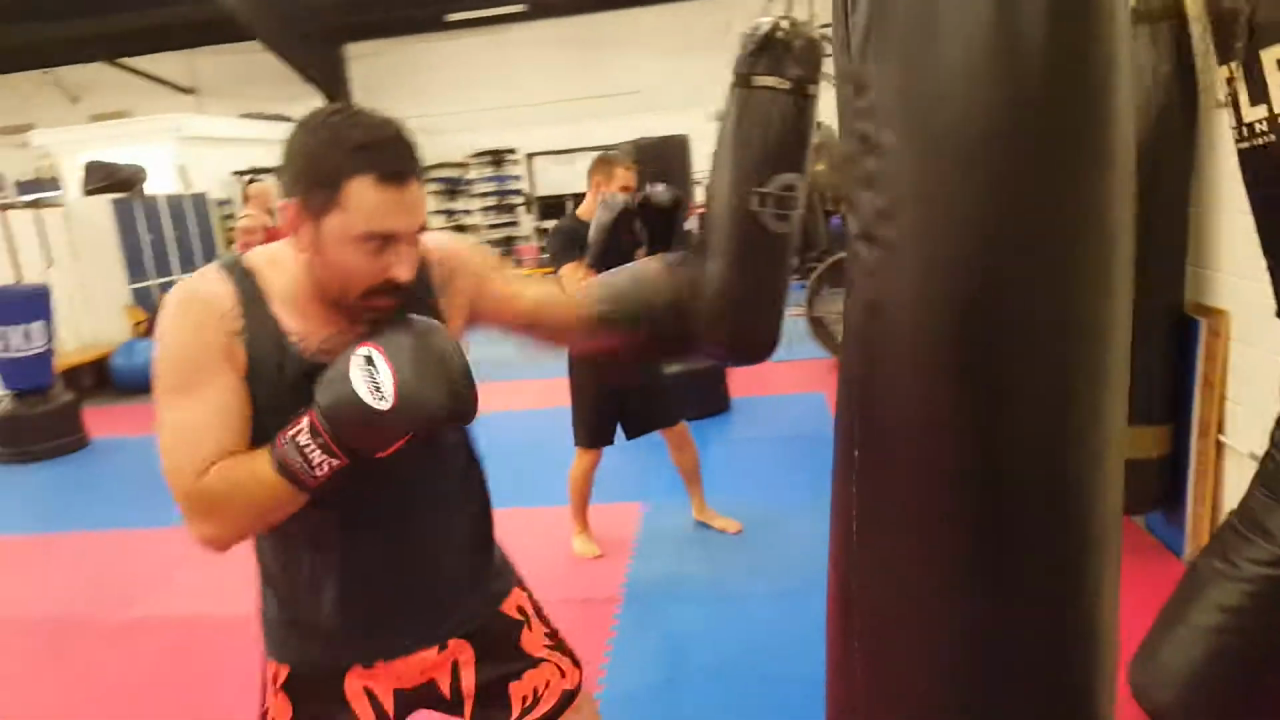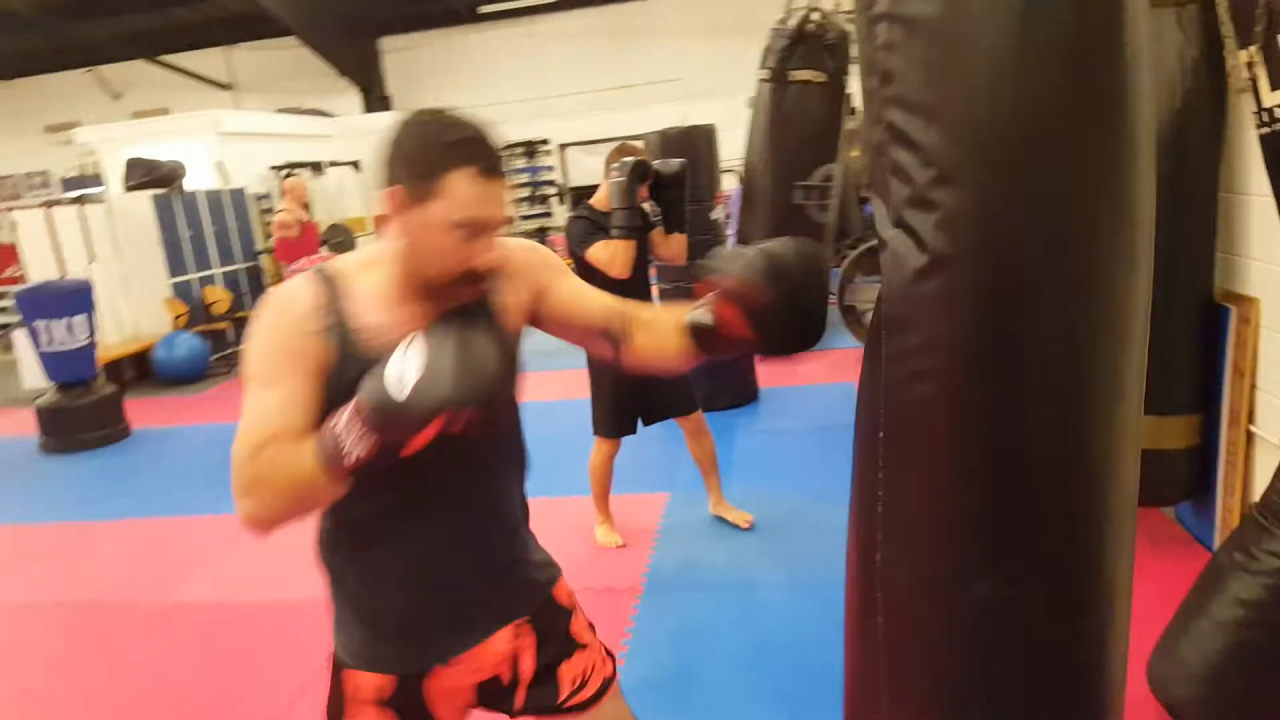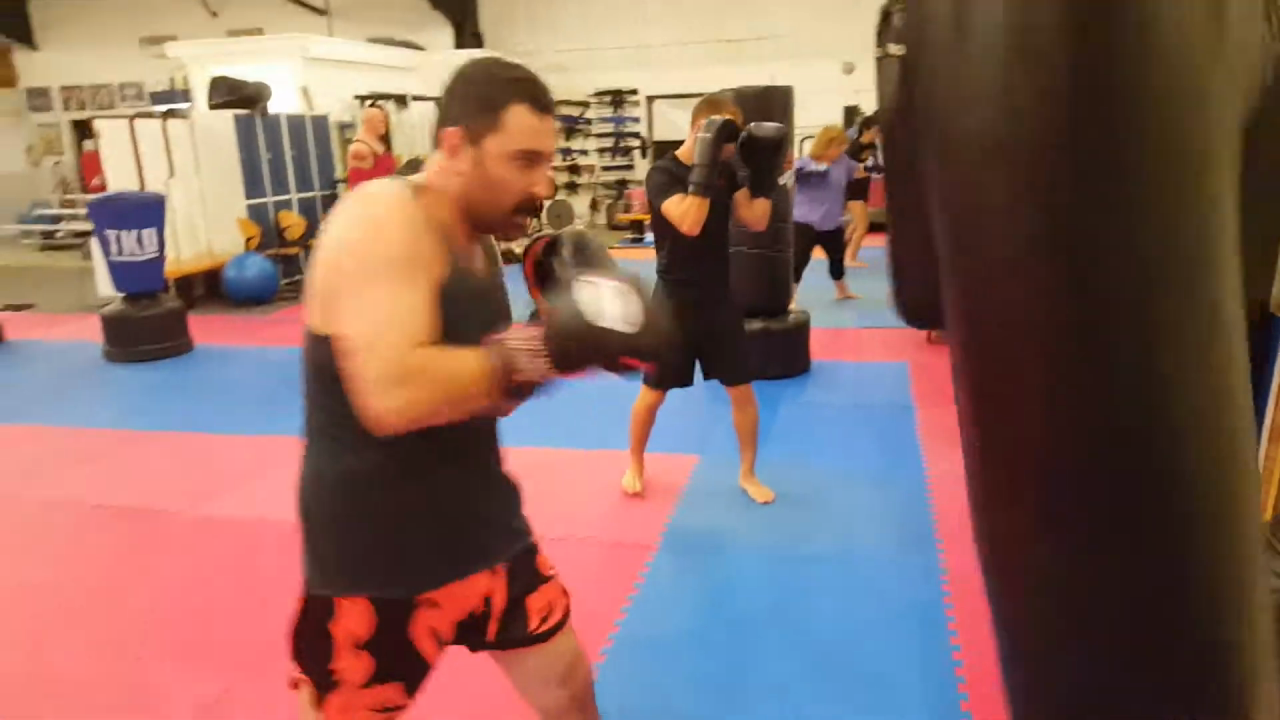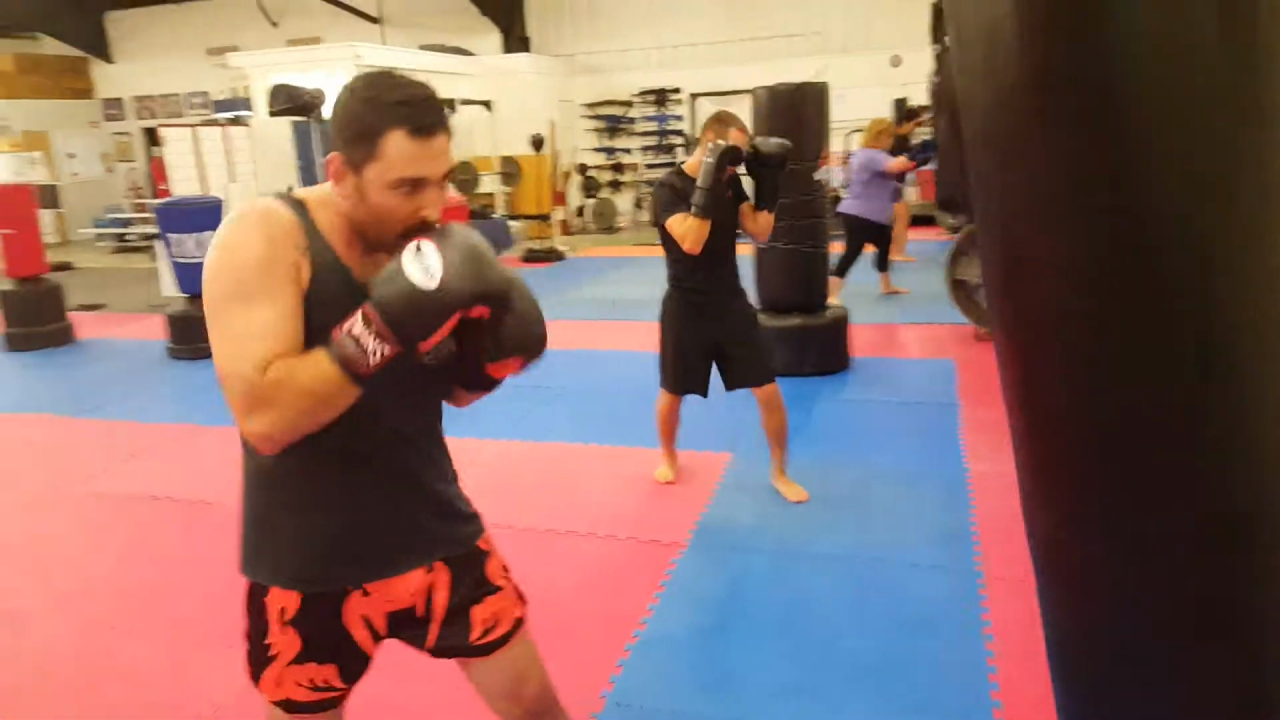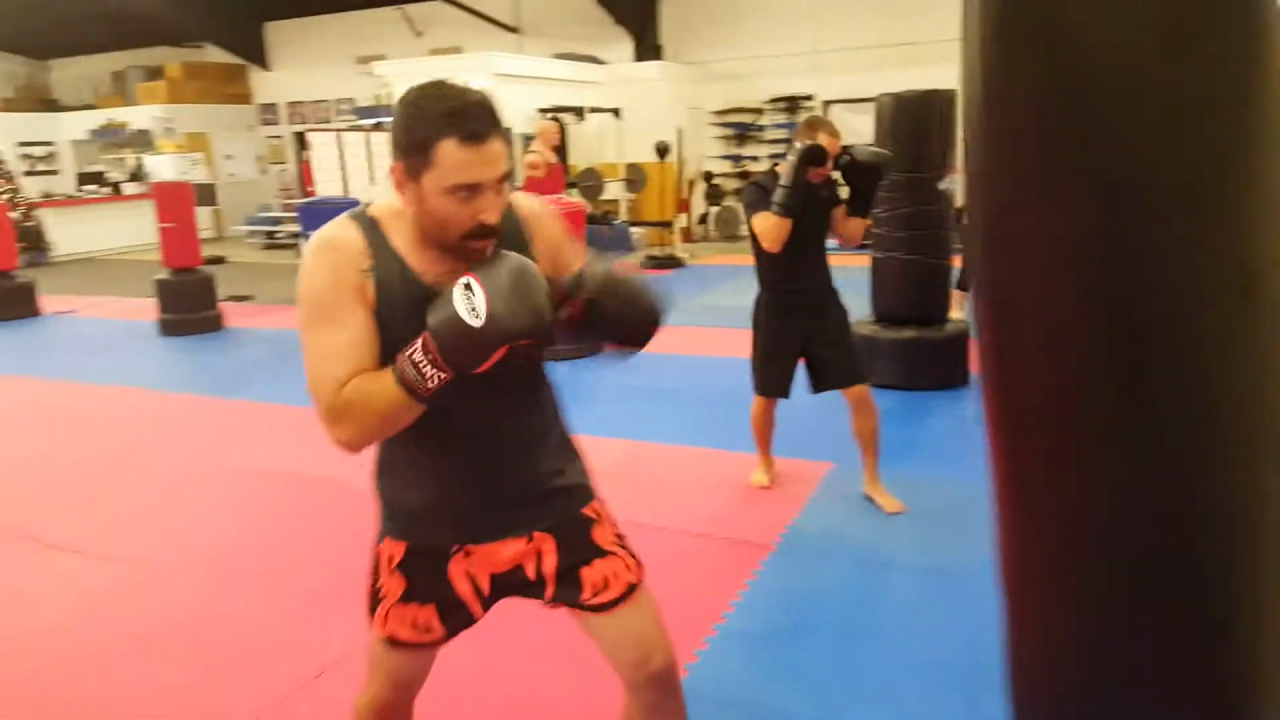
dt=0.3s
person 1, frame 1
left shoulder: (439, 267)
right shoulder: (213, 309)
left elbow: (552, 309)
right elbow: (211, 517)
left wrist: (639, 296)
right wrist: (333, 428)
person 1, frame 2
left shoulder: (512, 271)
right shoulder: (302, 312)
left elbow: (634, 334)
right elbow: (259, 499)
left wrist: (735, 310)
right wrist: (376, 418)
left hip: (515, 597)
person 1, frame 3
left shoulder: (478, 239)
right shoulder: (384, 218)
right elbow: (396, 397)
left wrist: (569, 331)
right wrist: (547, 341)
left hip: (481, 532)
right hip: (376, 562)
person 1, frame 4
left shoulder: (424, 243)
right shoulder: (263, 236)
right elbow: (264, 417)
left wrist: (488, 353)
right wrist: (387, 321)
left hip: (436, 531)
right hip: (313, 561)
person 1, frame 5
left shoulder: (523, 219)
right shoulder: (345, 251)
left elbow: (582, 290)
right elbow: (349, 423)
left wrist: (603, 300)
right wrist: (444, 346)
left hip: (549, 494)
right hip: (430, 518)
left knee: (652, 666)
person 2, frame 1
right shoulder: (566, 234)
right elbow: (581, 290)
right hip: (593, 356)
left knee: (677, 430)
right knee: (589, 451)
left ankle: (701, 508)
right ankle: (579, 529)
person 2, frame 2
left shoulder: (638, 212)
right shoulder: (582, 223)
left elbow: (675, 256)
right elbow: (619, 267)
left wrist: (674, 203)
right wrist: (623, 206)
left knee: (694, 420)
right knee: (608, 440)
left ankle: (717, 502)
right ankle: (602, 519)
person 2, frame 3
left shoulder: (724, 170)
right shoulder: (663, 174)
left elbow: (756, 220)
right elbow: (690, 224)
left wrist: (764, 167)
right wrist: (705, 164)
left hip: (718, 296)
right hip: (676, 298)
left knee: (742, 390)
right knee: (654, 391)
left ankle: (747, 474)
right ankle: (634, 463)
person 2, frame 4
left shoulder: (729, 182)
right shoulder: (669, 187)
left elbow: (761, 232)
right elbow: (691, 243)
left wrist: (769, 179)
right wrist: (709, 181)
left hip: (729, 301)
right hip: (686, 306)
left knee: (769, 393)
right knee: (672, 394)
left ankle: (779, 473)
right ankle: (668, 455)
person 2, frame 5
left shoulder: (823, 185)
right shoulder: (761, 188)
left elbow: (850, 235)
right elbow: (772, 242)
left wrist: (861, 189)
right wrist: (790, 184)
left hip: (822, 302)
right hip: (779, 306)
left knee: (860, 393)
right knee: (766, 397)
left ankle: (871, 480)
right ankle: (765, 461)
